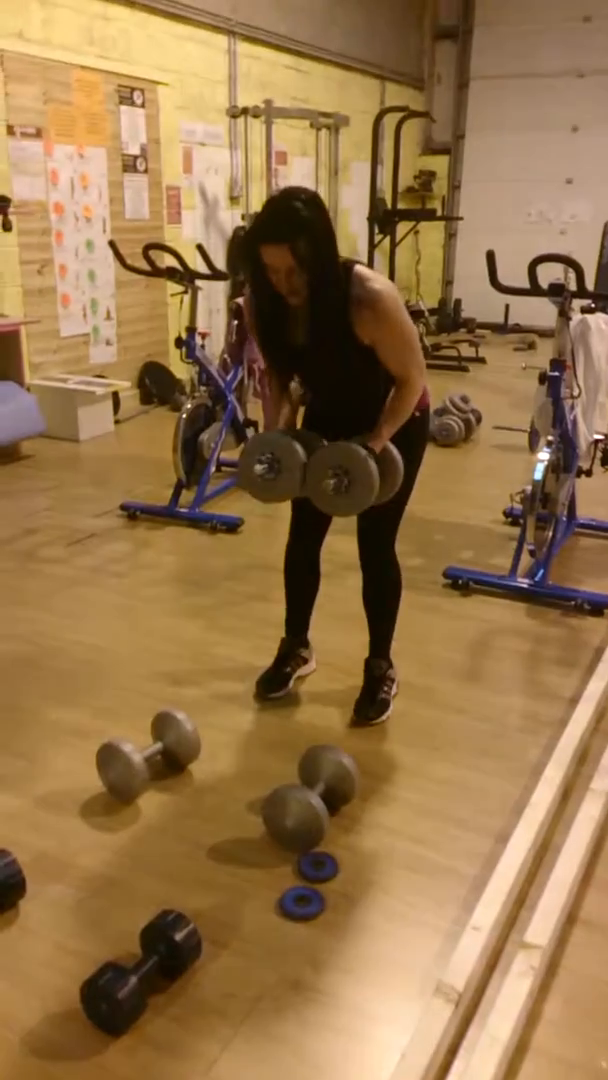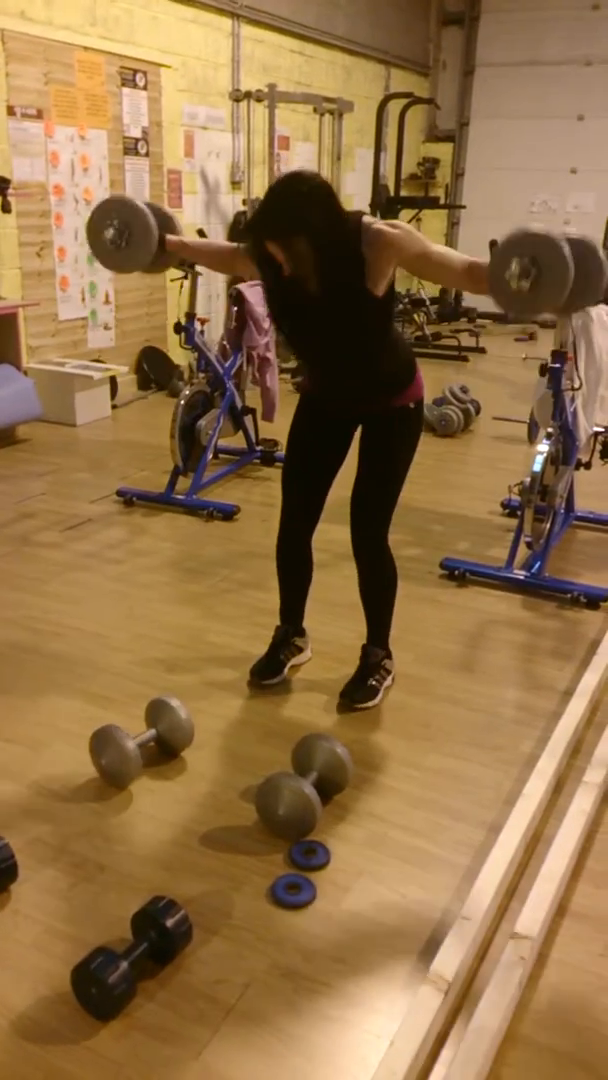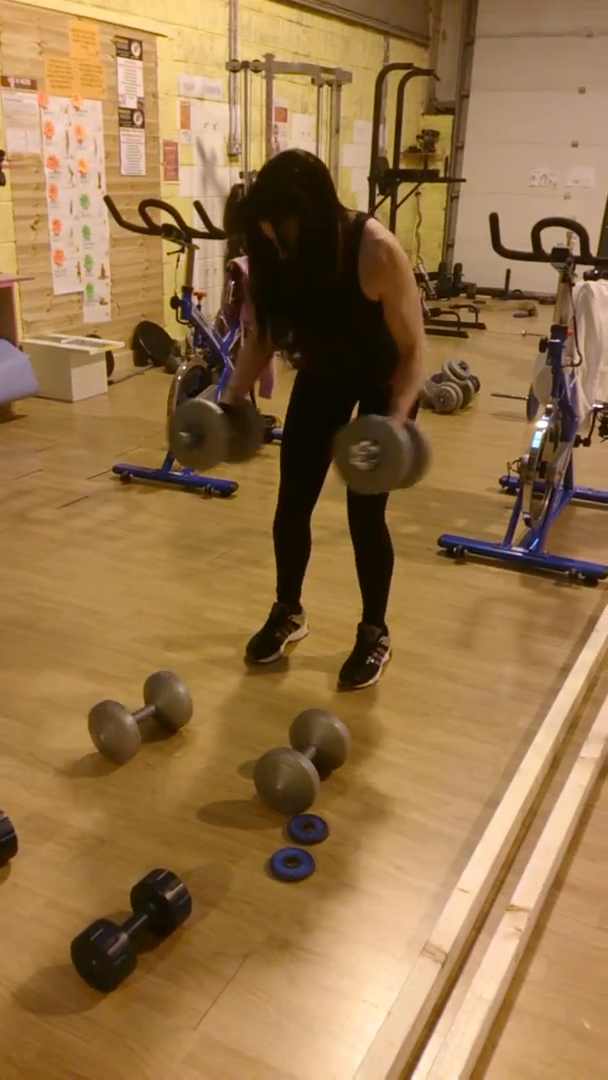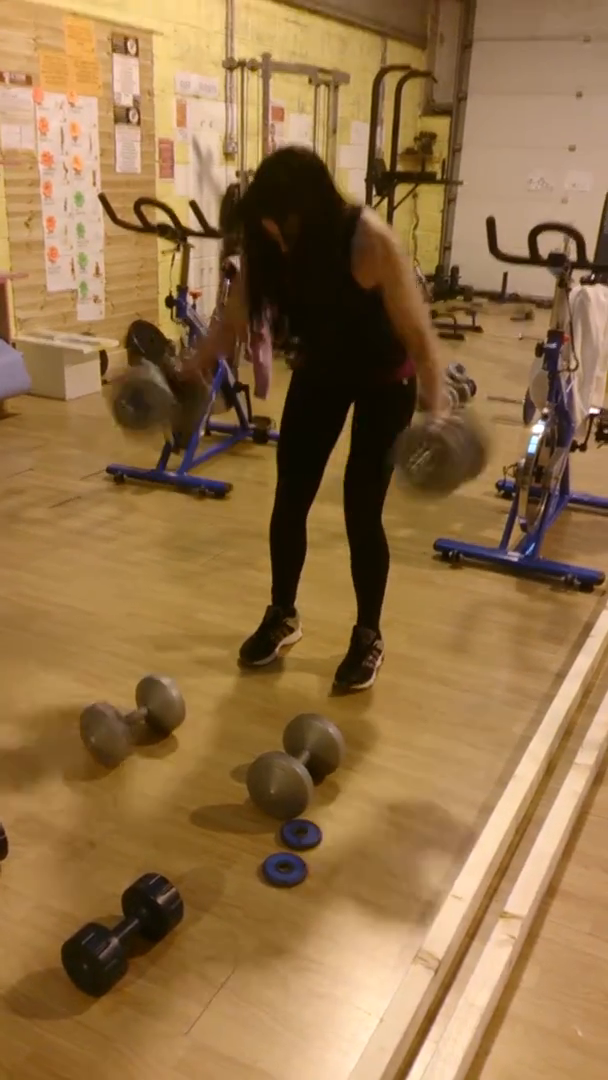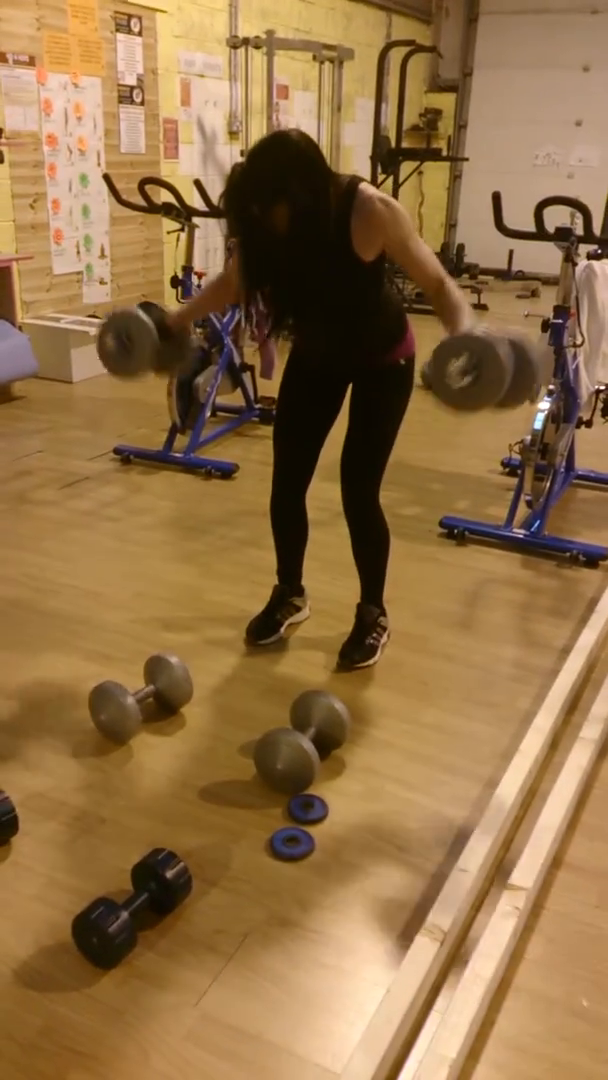
dt=0.7s
person 1, frame 1
left shoulder: (369, 298)
right shoulder: (262, 302)
left elbow: (412, 377)
right elbow: (278, 376)
left wrist: (374, 443)
right wrist: (278, 435)
left hip: (394, 418)
right hip: (327, 415)
left knee: (375, 542)
right knee: (303, 535)
left ankle: (381, 668)
right ankle: (295, 648)
person 1, frame 2
left shoulder: (378, 243)
right shoulder: (277, 256)
left elbow: (465, 271)
right elbow: (232, 258)
right wrist: (176, 244)
left hip: (391, 402)
right hip: (324, 397)
left knee: (368, 532)
right knee: (294, 523)
left ankle: (378, 655)
right ankle: (291, 635)
person 1, frame 3
left shoulder: (377, 252)
right shoulder: (275, 253)
left elbow: (411, 349)
right elbow: (262, 335)
left wrist: (397, 419)
right wrist: (233, 397)
left hip: (381, 383)
right hip: (320, 378)
left knee: (364, 510)
right knee: (292, 501)
left ankle: (375, 633)
right ankle: (287, 612)
person 1, frame 4
left shoulder: (370, 242)
right shoulder: (269, 241)
left elbow: (419, 334)
right elbow: (236, 317)
left wrist: (436, 410)
right wrist: (191, 372)
left hip: (385, 380)
right hip: (318, 373)
left knee: (361, 511)
right knee: (290, 499)
left ankle: (368, 636)
right ankle: (282, 616)
person 1, frame 5
left shoulder: (370, 211)
right shoulder: (268, 218)
left elbow: (438, 285)
right elbow: (234, 282)
left wrist: (469, 338)
right wrist: (177, 320)
left hip: (381, 360)
right hip: (314, 355)
left knee: (359, 492)
right knee: (286, 483)
left ankle: (373, 613)
right ankle: (289, 594)
